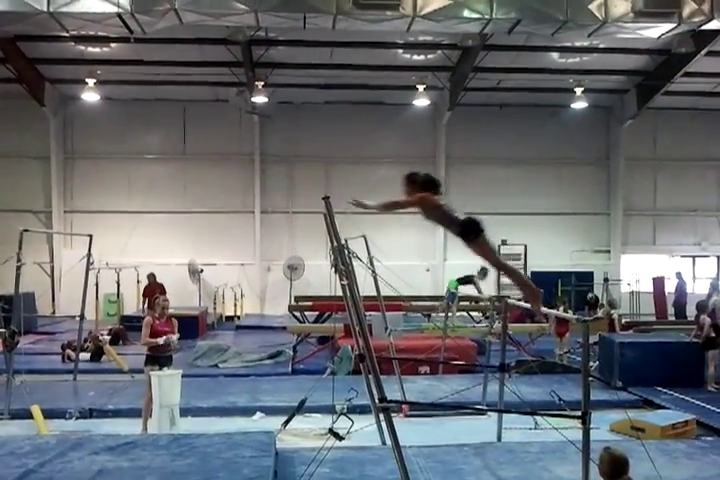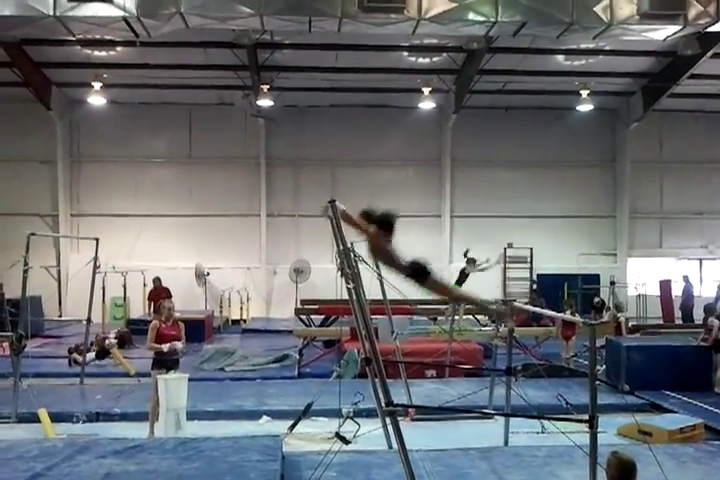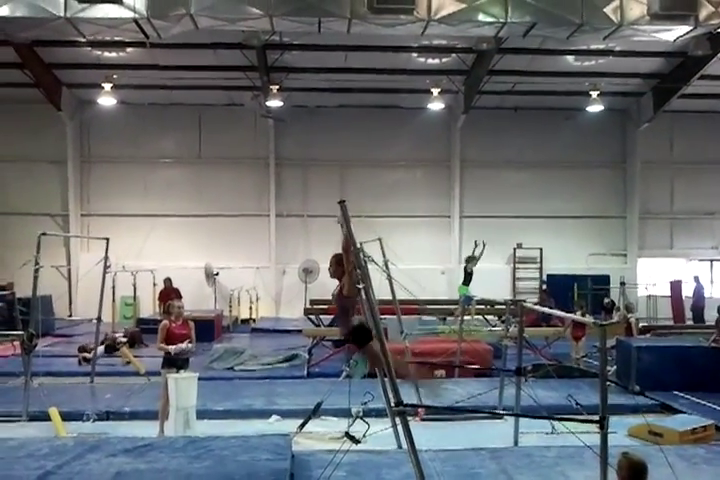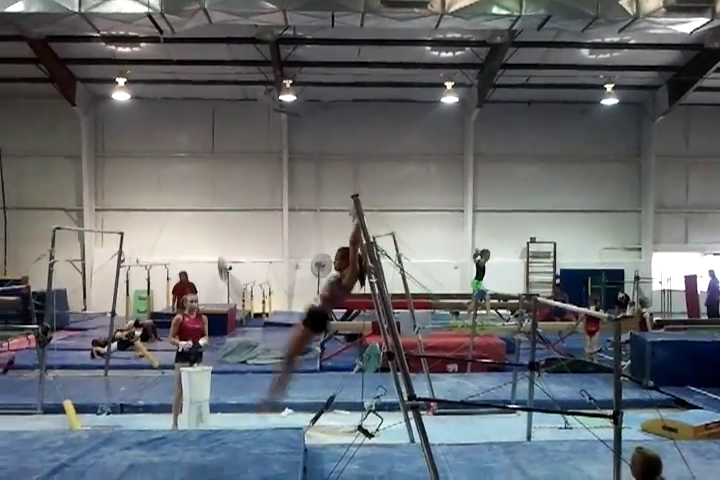
dt=0.2s
person 1, frame 1
left shoulder: (423, 198)
right shoulder: (426, 199)
left elbow: (397, 204)
right elbow: (397, 204)
left wrist: (368, 205)
left hip: (467, 228)
right hip: (466, 227)
left knee: (498, 263)
right knee: (498, 264)
left ankle: (535, 296)
right ankle: (532, 296)
person 1, frame 2
left shoulder: (374, 234)
right shoulder: (377, 235)
left elbow: (352, 220)
left wrist: (335, 209)
left hip: (414, 270)
right hip: (414, 269)
left knee: (452, 294)
right knee: (451, 293)
left ankle: (490, 308)
right ankle: (490, 306)
person 1, frame 3
left shoulder: (347, 285)
right shoulder: (343, 286)
left elbow: (349, 261)
left hip: (354, 330)
right hip: (353, 331)
left knee: (381, 364)
person 1, frame 4
left shoulder: (349, 275)
right shoulder: (343, 276)
left elbow: (353, 247)
right elbow: (353, 247)
left wrist: (357, 227)
left hip: (317, 318)
right hip: (315, 315)
left knee: (290, 356)
right knee: (290, 355)
left ankle: (274, 393)
person 2, frame 1
left shoulder: (173, 321)
right shoulder: (149, 320)
left elbow: (176, 341)
right elbow: (144, 340)
left wrist: (173, 339)
right wrist: (161, 340)
left hip: (167, 359)
right hip: (152, 359)
right knee: (150, 394)
right ankle: (144, 427)
person 2, frame 2
left shoulder: (179, 325)
right shoulder: (156, 324)
left elbow: (183, 344)
right elbow: (149, 345)
left wrist: (179, 346)
right wrist: (165, 347)
left hip: (174, 362)
right hip: (159, 362)
right knee: (156, 397)
right ankle: (151, 430)
person 2, frame 3
left shoulder: (189, 324)
right shoulder: (166, 323)
left elbow: (193, 343)
right elbow: (159, 344)
left wrist: (188, 346)
right wrist: (171, 348)
left hip: (184, 361)
right hip: (169, 362)
right knee: (166, 396)
right ankle: (161, 429)
person 2, frame 4
left shoulder: (203, 318)
right shoulder: (179, 318)
left elbow: (205, 336)
right elbow: (171, 338)
left wrist: (204, 341)
right wrist: (181, 344)
left hip: (197, 355)
right hip: (183, 356)
right knee: (180, 390)
right ankle: (175, 422)
